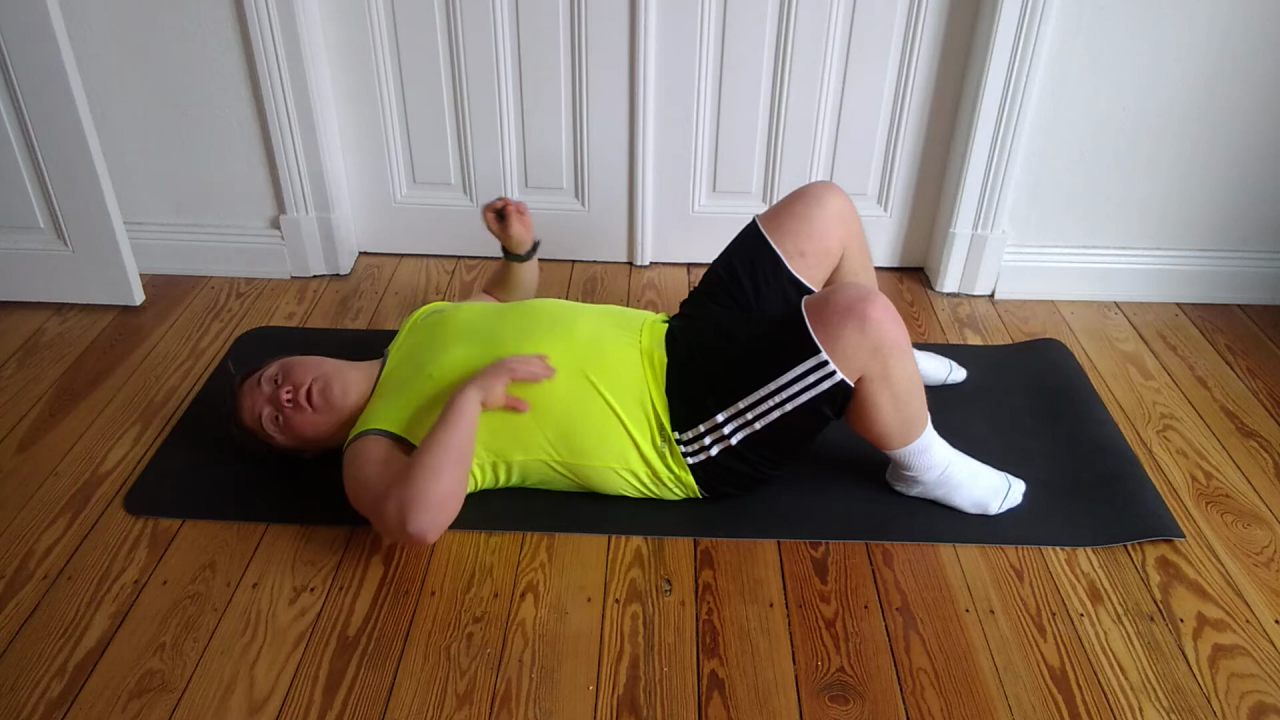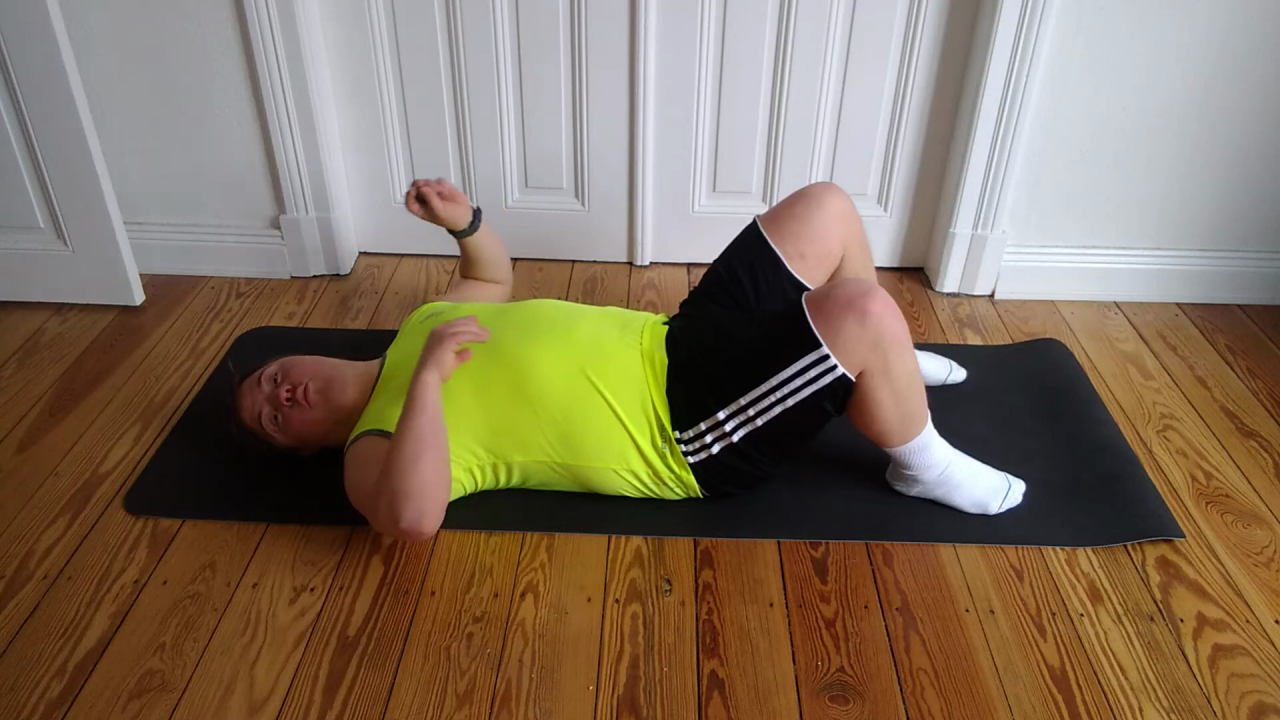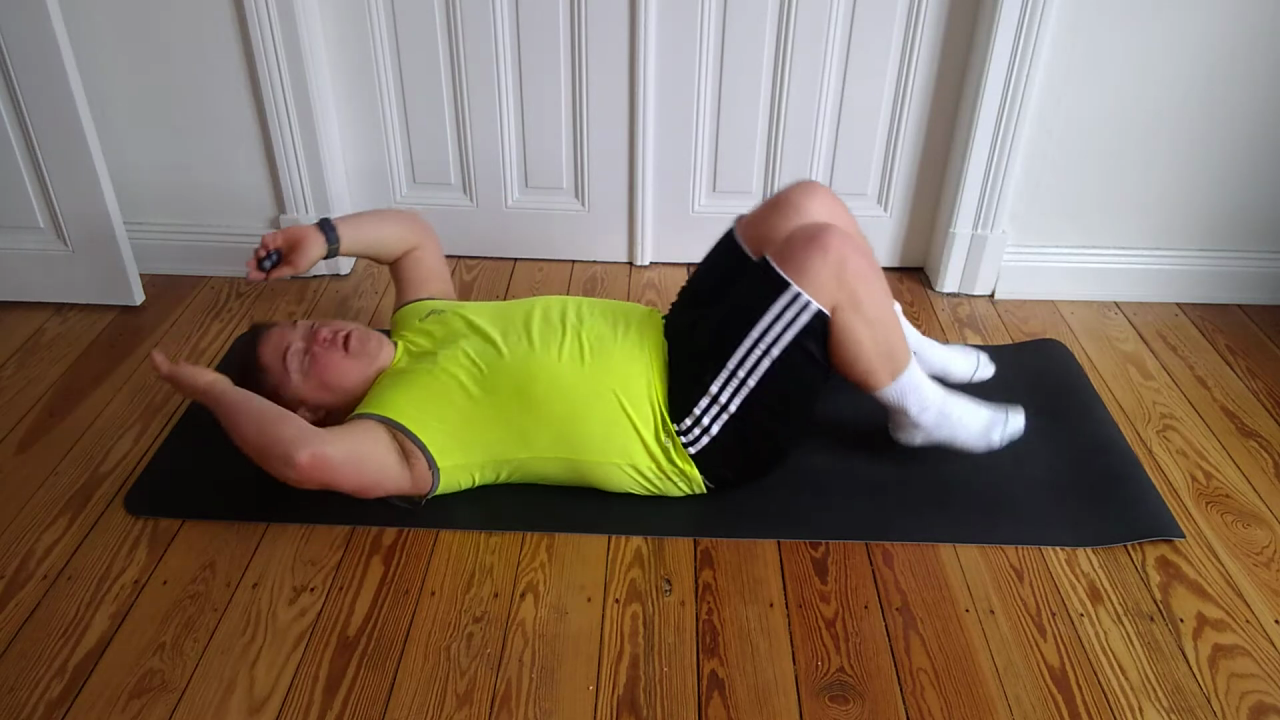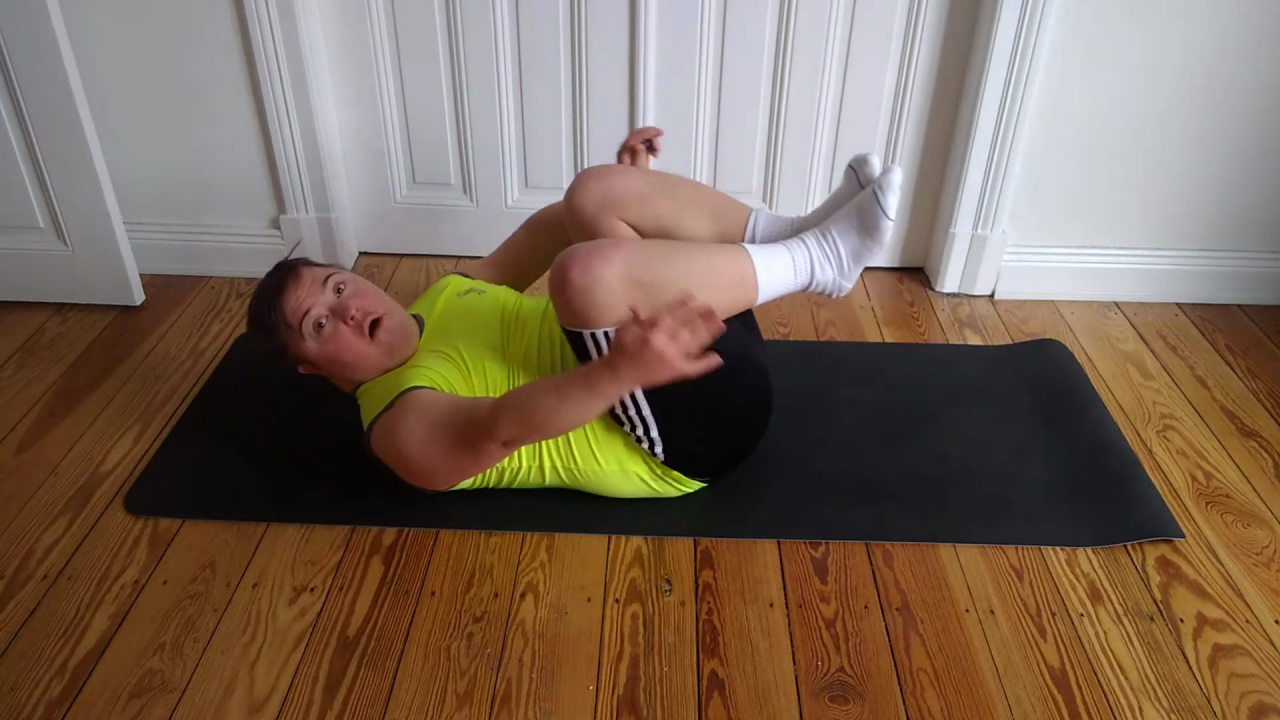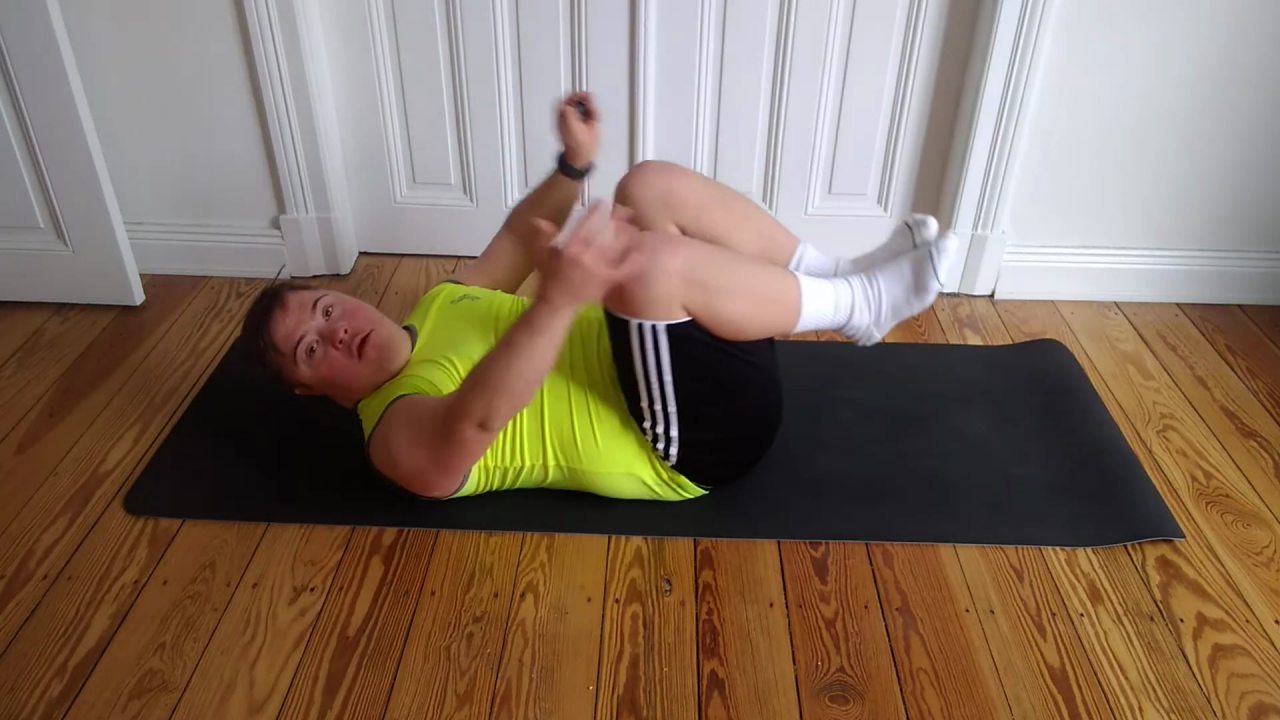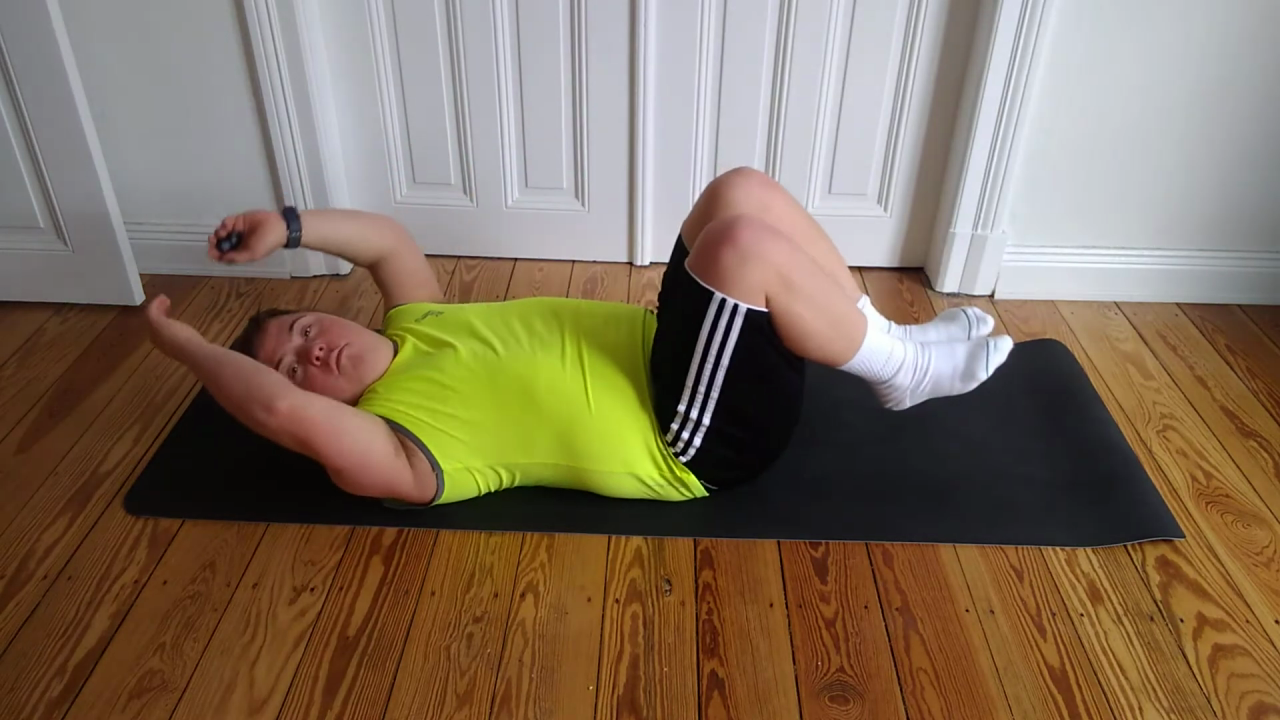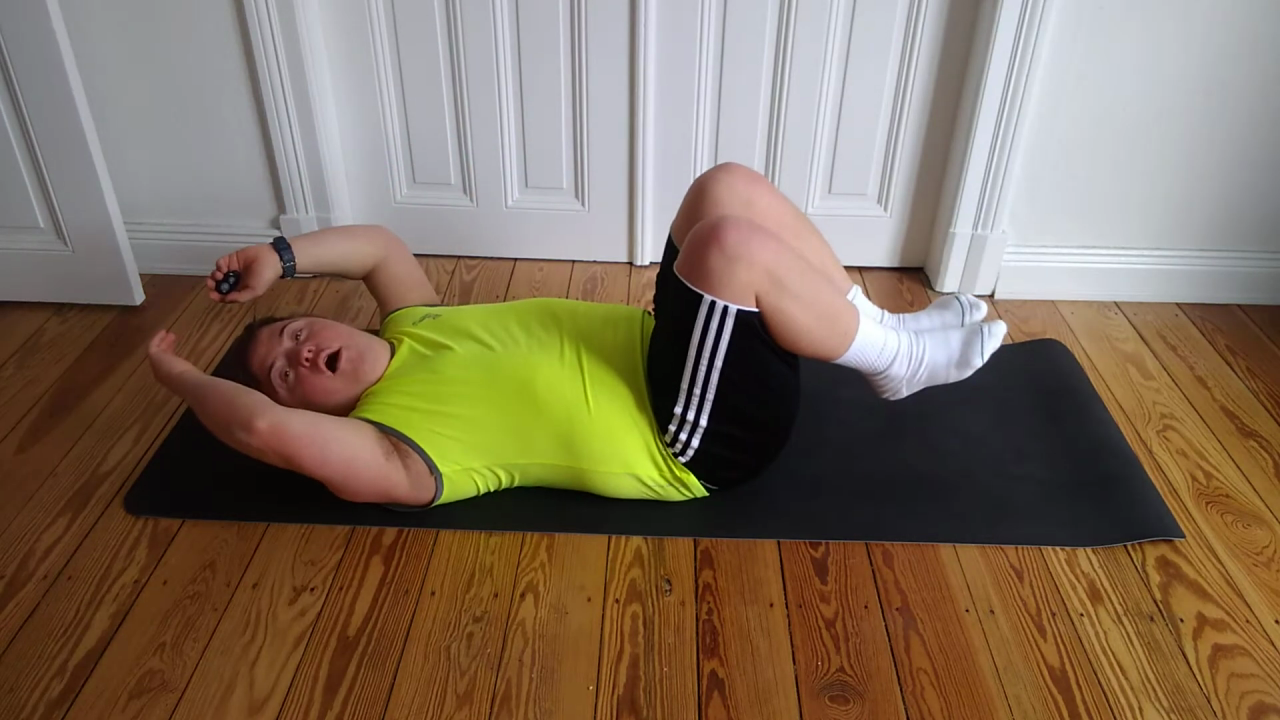
dt=0.7s
person 1, frame 1
left shoulder: (420, 330)
right shoulder: (371, 449)
left elbow: (508, 299)
right elbow: (418, 521)
left wrist: (519, 246)
right wrist: (470, 396)
left hip: (675, 342)
right hip: (692, 440)
left knee: (826, 207)
right knee: (861, 314)
left ankle: (882, 368)
right ankle: (924, 466)
person 1, frame 2
left shoulder: (420, 324)
right shoulder: (372, 449)
left elbow: (494, 279)
right elbow: (414, 517)
left wrist: (463, 221)
right wrist: (430, 376)
left hip: (674, 344)
right hip: (693, 438)
left knee: (826, 208)
right knee: (860, 311)
left ankle: (880, 366)
right ankle: (924, 464)
person 1, frame 3
left shoulder: (418, 331)
right shoulder: (386, 434)
left elbow: (412, 232)
right elbow: (305, 457)
left wrist: (322, 236)
right wrist: (213, 387)
left hip: (671, 345)
right hip: (695, 431)
left knee: (810, 203)
right knee: (828, 251)
left ankle: (903, 356)
right ankle: (918, 406)
person 1, frame 4
left shoulder: (444, 300)
right shoulder: (399, 426)
left elbow: (543, 238)
right elbow: (508, 425)
left wrist: (627, 187)
right wrist: (628, 369)
left hip: (698, 341)
right hip: (692, 437)
left knee: (595, 194)
right knee: (592, 271)
left ankle: (795, 242)
right ankle: (814, 262)
person 1, frame 5
left shoulder: (439, 310)
right shoulder: (401, 439)
left elbow: (521, 235)
right elbow: (484, 413)
left wrist: (573, 163)
right wrist: (565, 290)
right hip: (694, 446)
left knee: (650, 188)
right knee: (644, 262)
left ankle: (838, 281)
right ankle: (857, 309)
person 1, frame 6
left shoulder: (413, 328)
right shoulder: (381, 454)
left elbow: (388, 241)
right elbow: (279, 411)
left wrist: (287, 227)
right wrist: (176, 338)
left hip: (663, 351)
right hip: (692, 441)
left knee: (743, 191)
right knee: (747, 244)
left ankle: (882, 345)
right ankle: (902, 368)
person 1, frame 7
left shoulder: (411, 331)
right shoulder: (379, 450)
left elbow: (380, 245)
right elbow: (263, 430)
left wrist: (280, 255)
right wrist: (176, 374)
left hip: (660, 349)
right hip: (694, 439)
left knee: (729, 189)
right knee: (733, 244)
left ankle: (879, 333)
right ankle: (900, 358)
